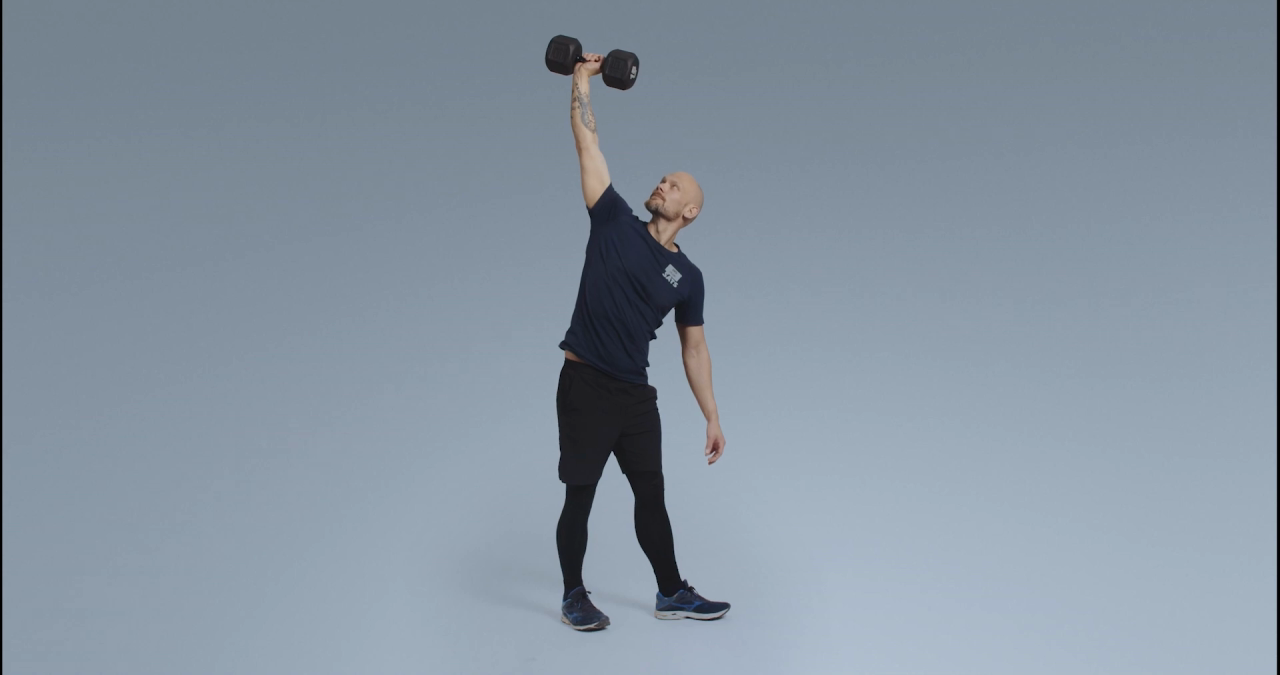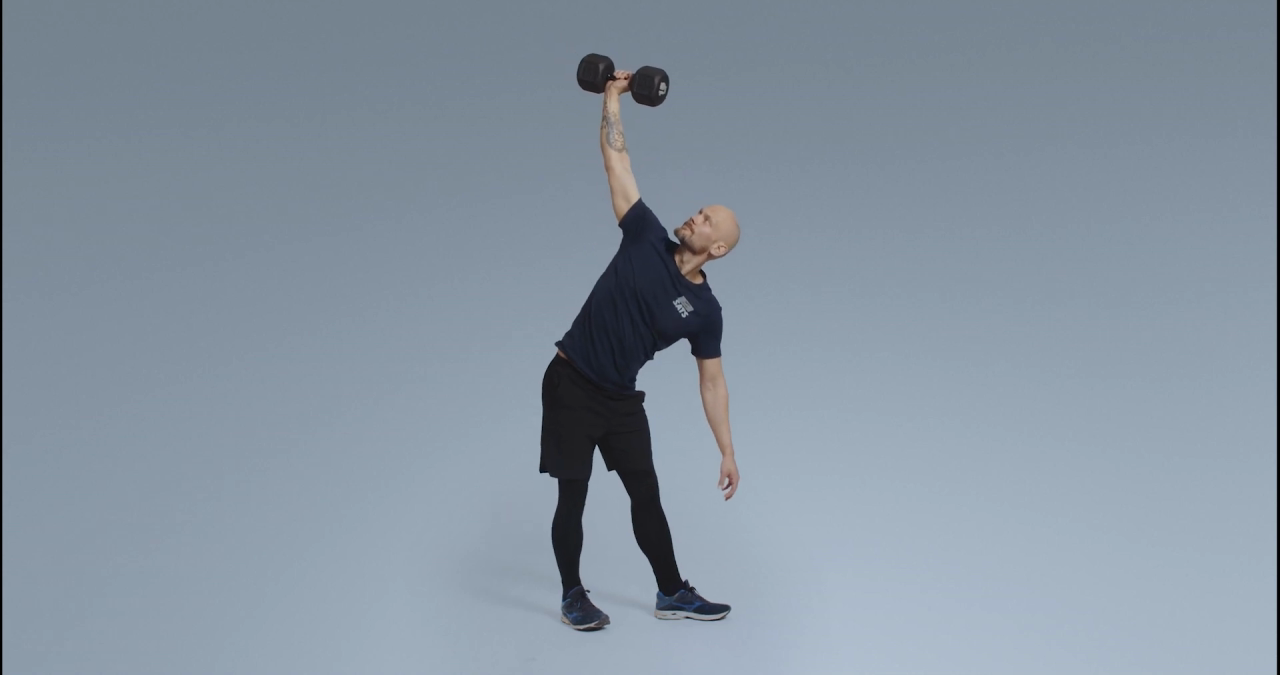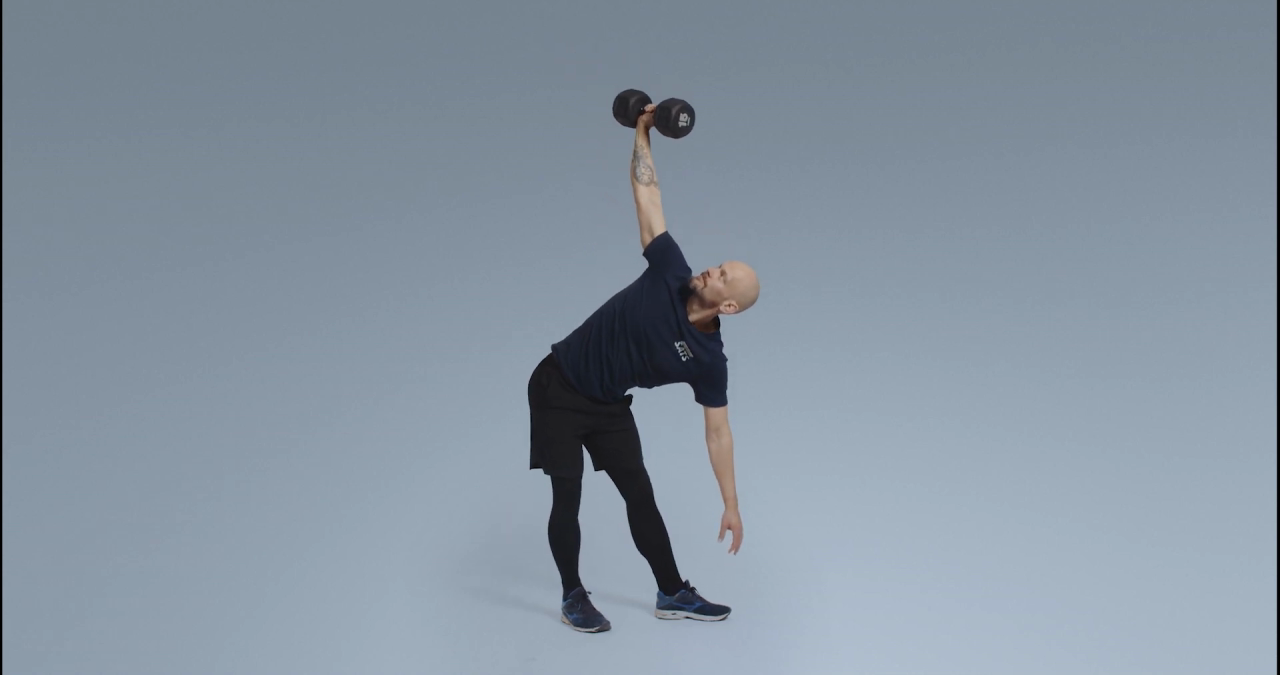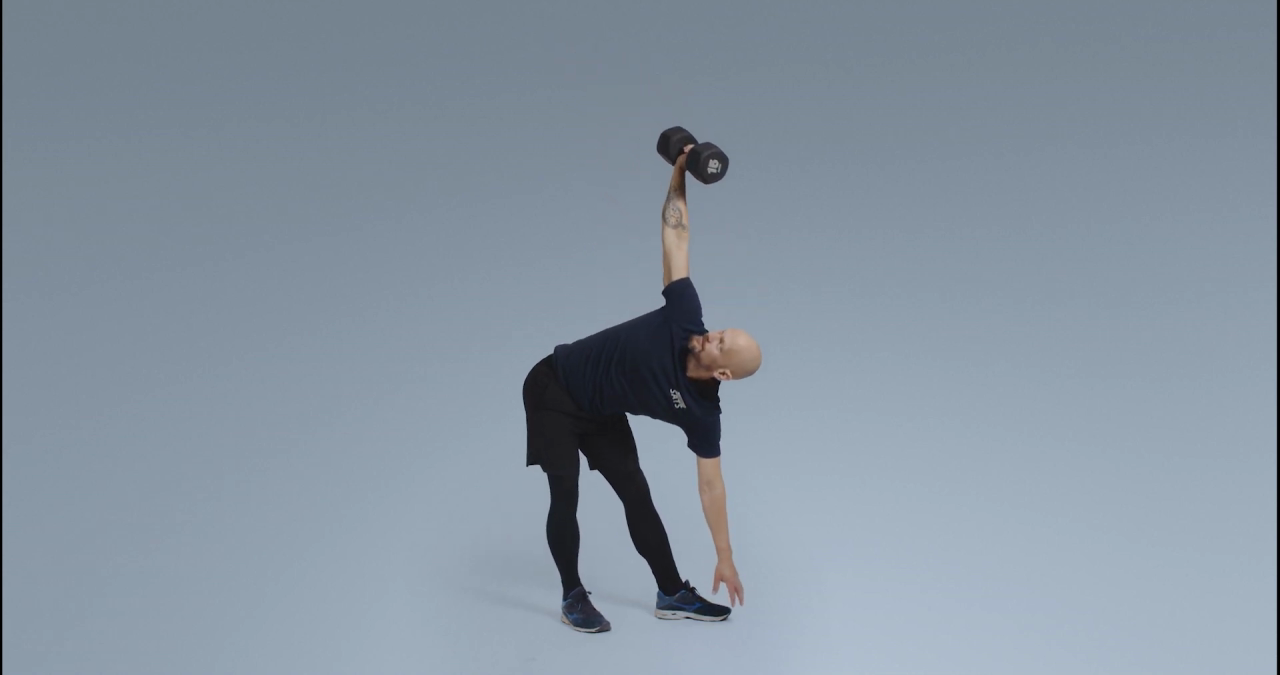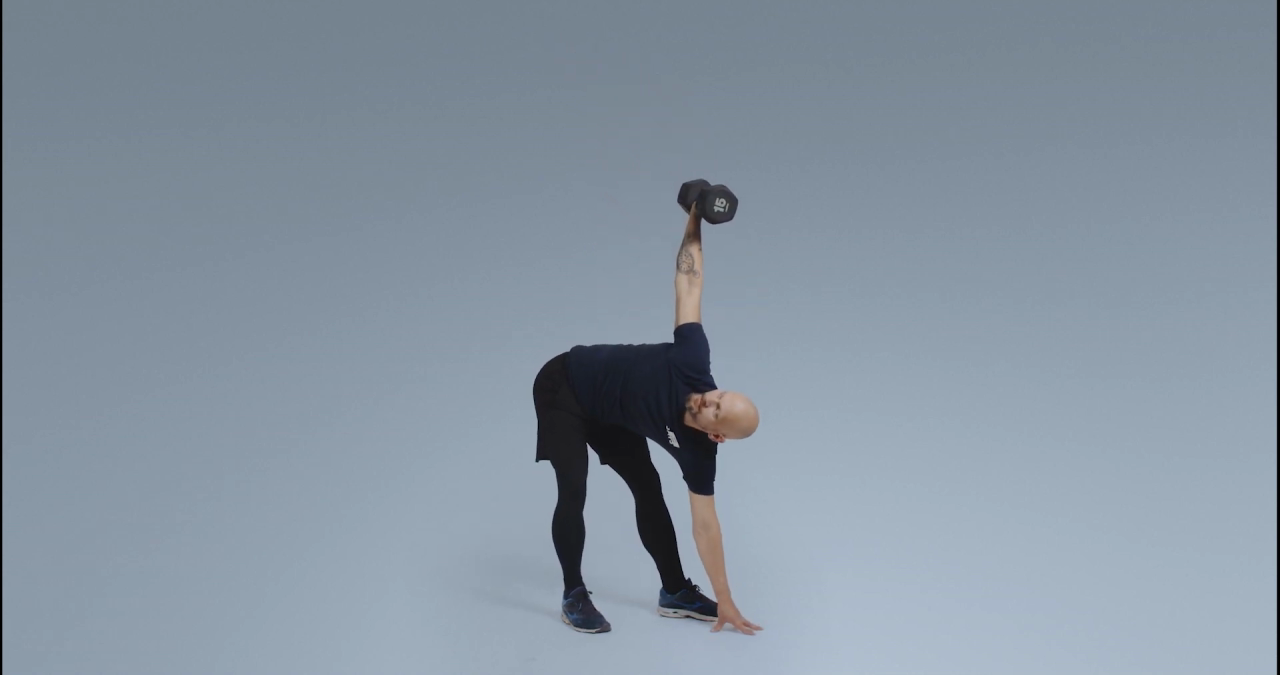
dt=0.7s
person 1, frame 1
left shoulder: (687, 277)
right shoulder: (615, 222)
left elbow: (694, 349)
right elbow: (587, 144)
left wrist: (712, 417)
right wrist: (581, 79)
left hip: (636, 393)
right hip: (586, 386)
left knee: (651, 494)
right knee: (581, 497)
left ankle: (671, 593)
right ankle: (574, 597)
person 1, frame 2
left shoulder: (704, 310)
right shoulder: (645, 240)
left elbow: (712, 381)
right elbow: (616, 162)
left wrist: (727, 451)
right wrist: (612, 98)
left hip: (622, 398)
right hip: (572, 385)
left knee: (646, 494)
right knee: (574, 496)
left ankle: (671, 593)
right ankle: (573, 597)
person 1, frame 3
left shoulder: (707, 361)
right shoulder: (670, 273)
left elbow: (718, 432)
right elbow: (646, 195)
left wrist: (731, 505)
right wrist: (642, 132)
left hip: (608, 404)
right hip: (557, 388)
left knee: (640, 493)
right knee: (568, 496)
left ankle: (672, 593)
right ankle: (573, 597)
person 1, frame 4
left shoulder: (700, 411)
right shoulder: (685, 319)
left elbow: (711, 484)
right elbow: (676, 235)
left wrist: (725, 559)
right wrist: (679, 174)
left hip: (600, 411)
right hip: (553, 388)
left knee: (636, 492)
right knee: (566, 493)
left ankle: (672, 593)
right ankle: (573, 597)
person 1, frame 5
left shoulder: (698, 452)
right shoulder: (693, 364)
left elbow: (705, 523)
right elbow: (689, 282)
left wrist: (725, 600)
right wrist: (694, 222)
left hip: (608, 413)
right hip: (563, 387)
left knee: (648, 486)
right knee: (574, 490)
left ankle: (675, 591)
right ankle: (574, 595)
